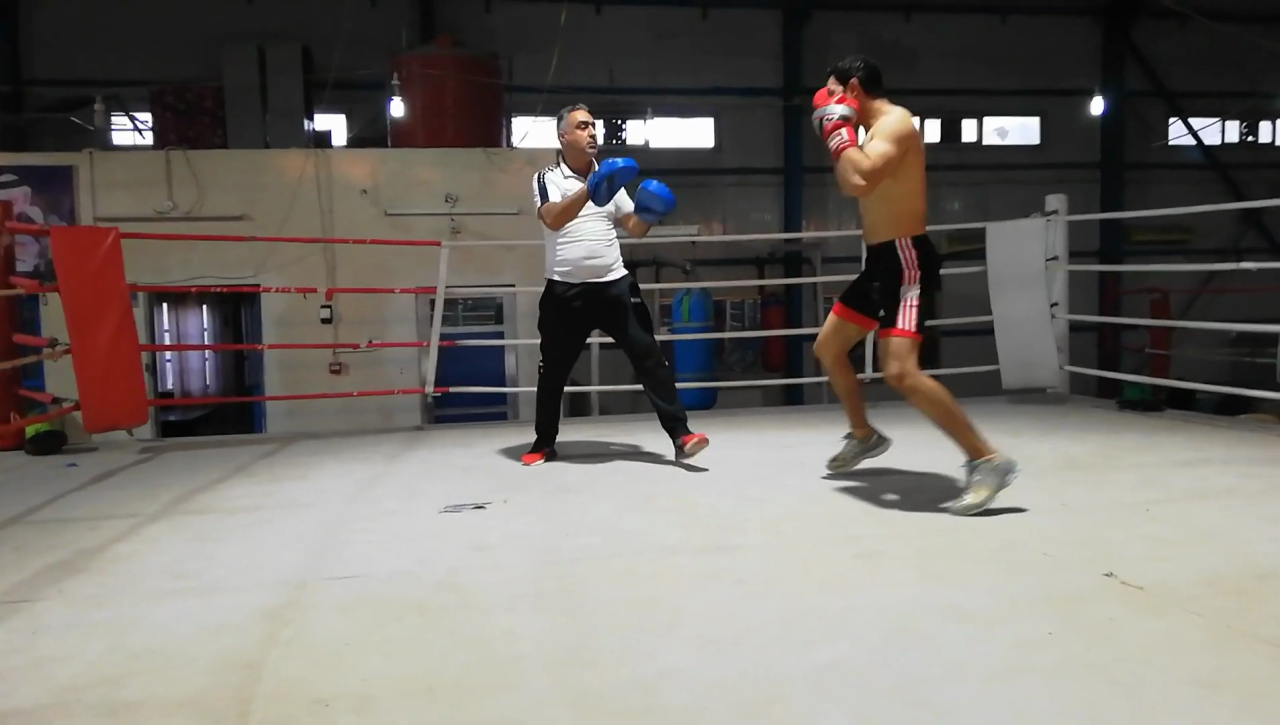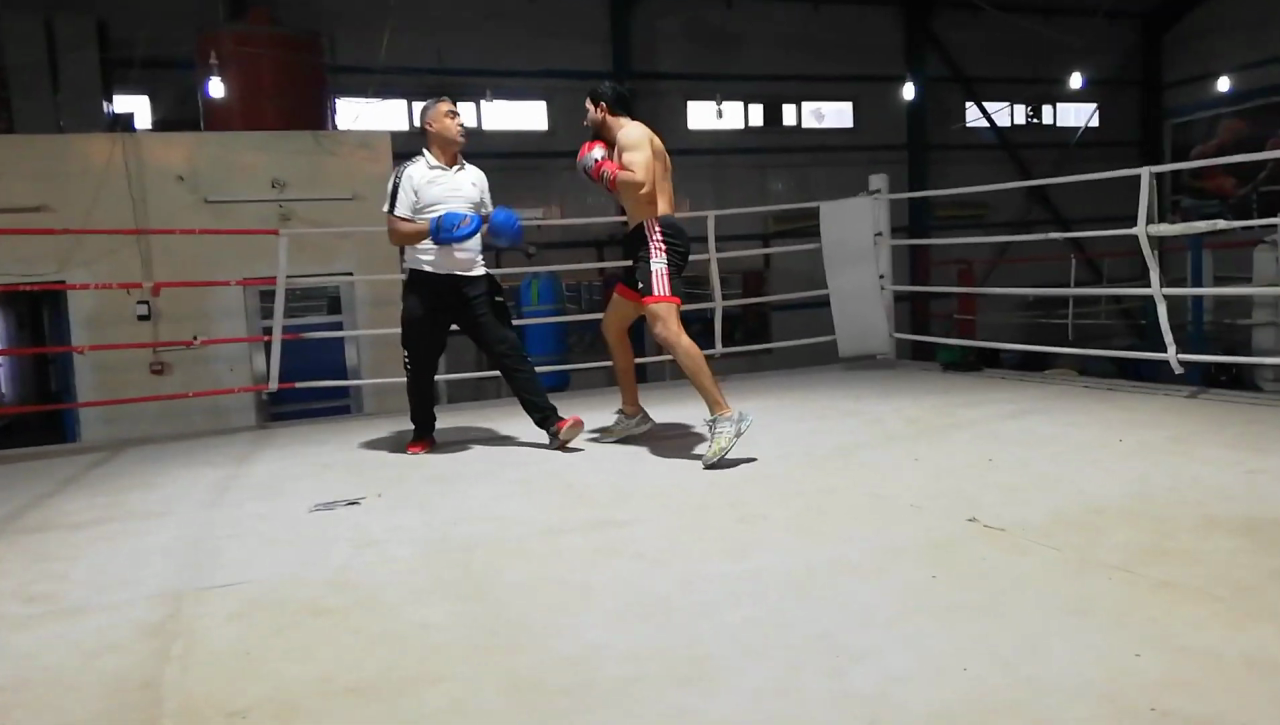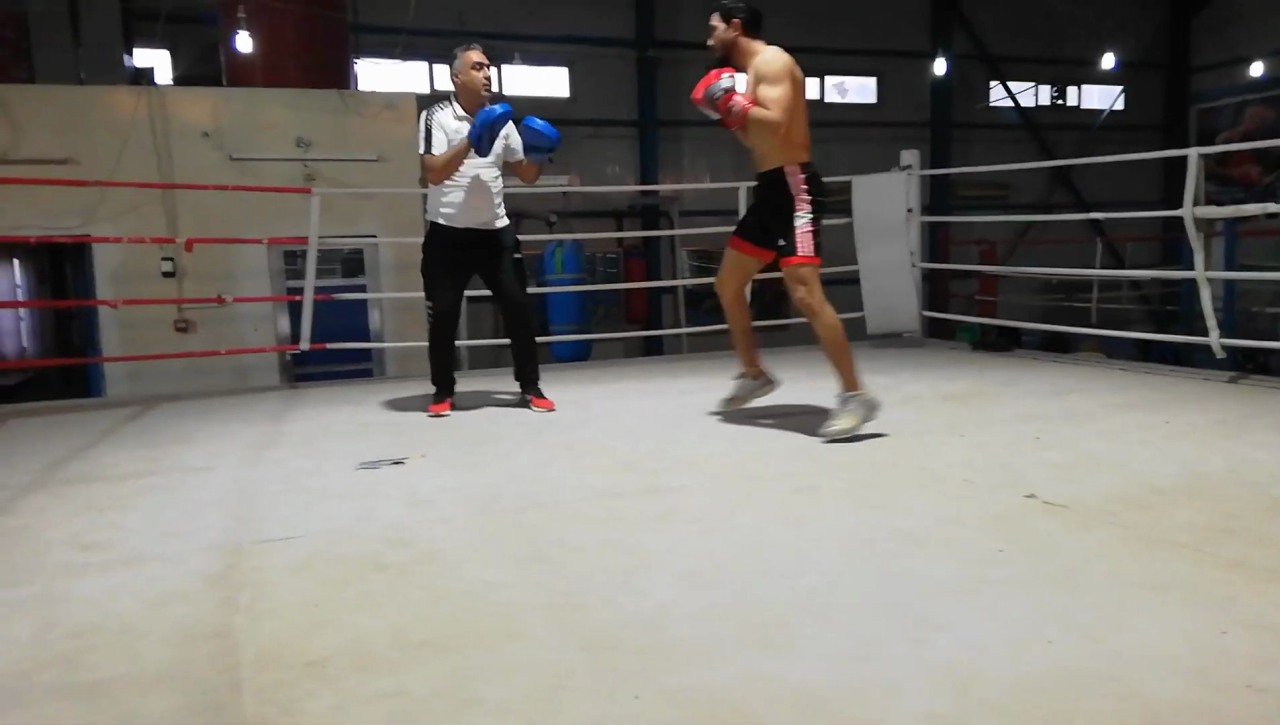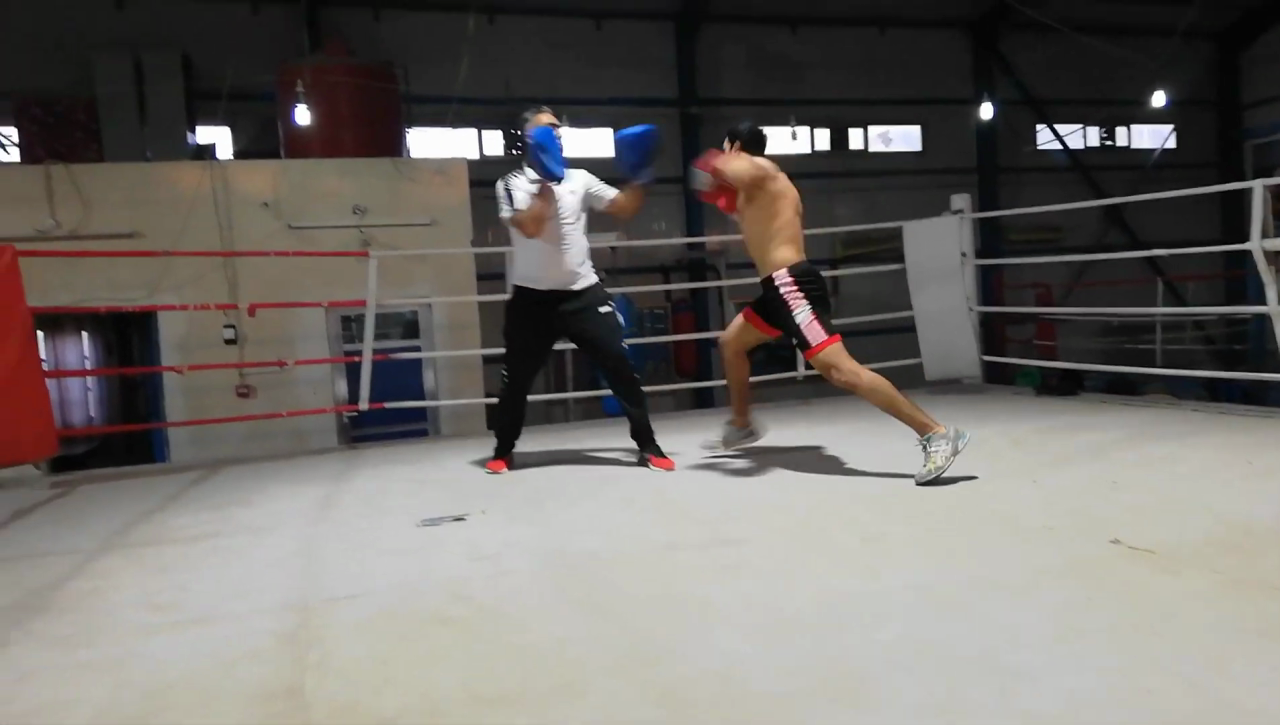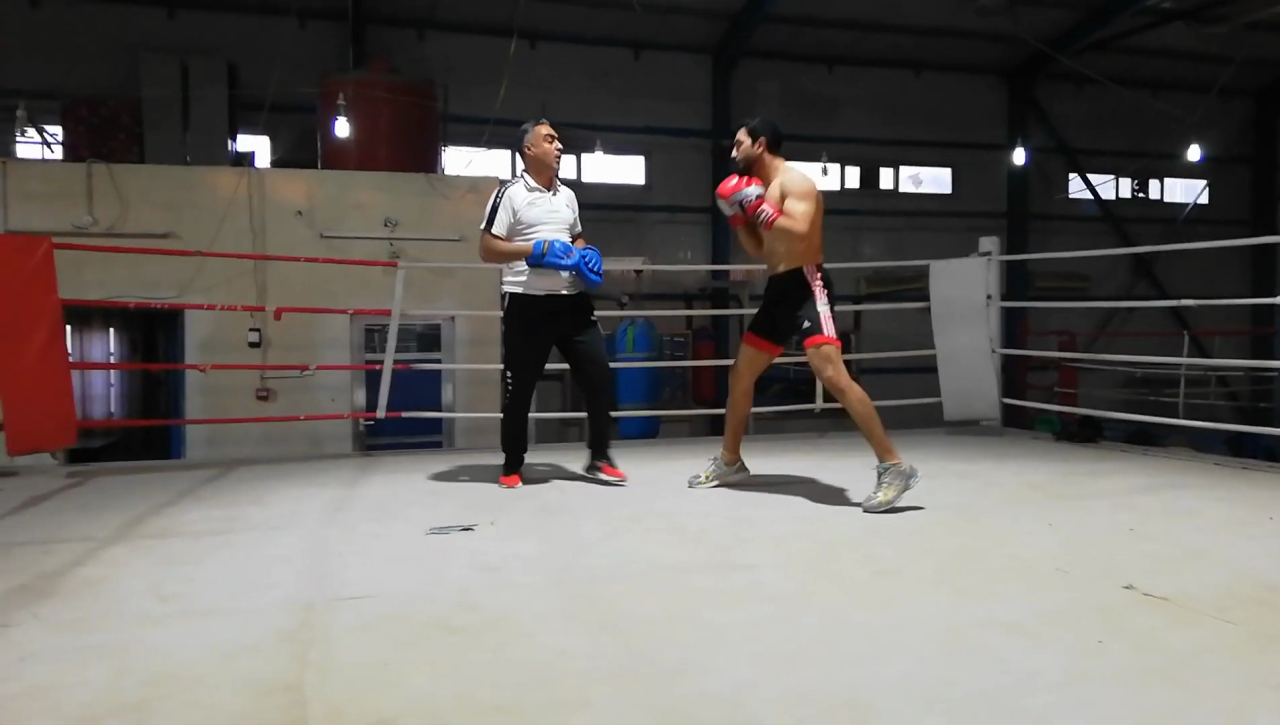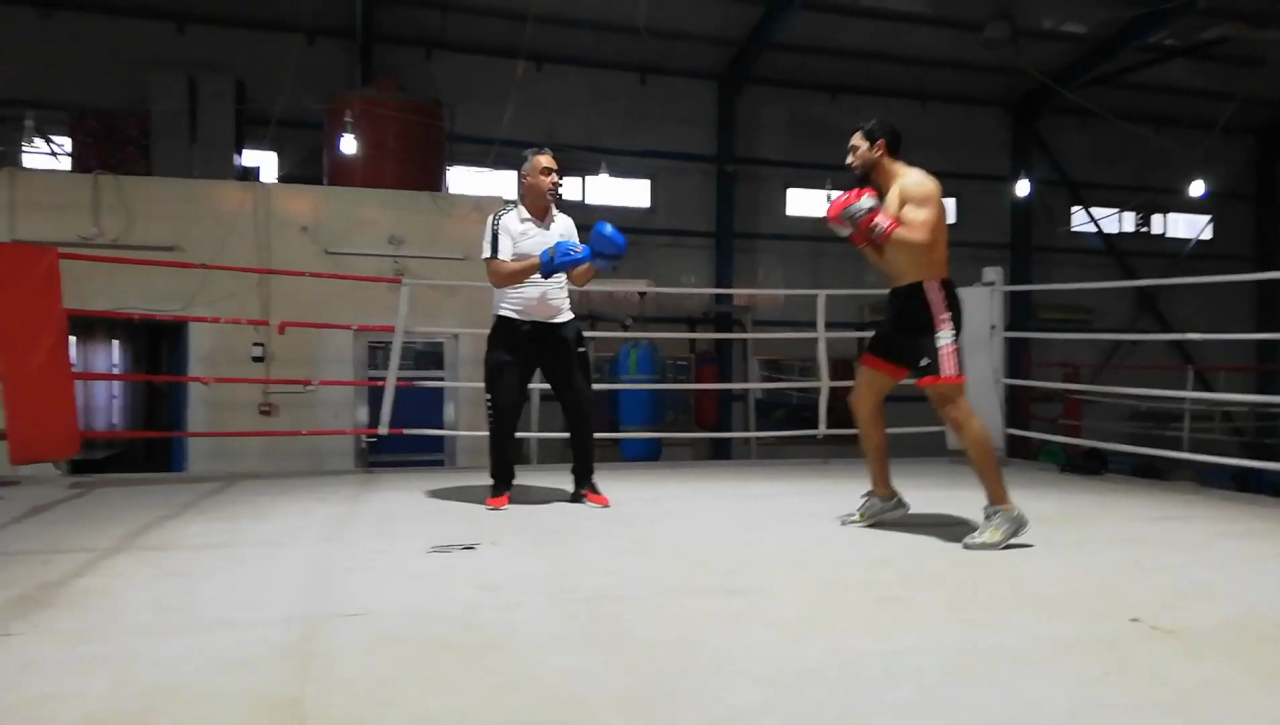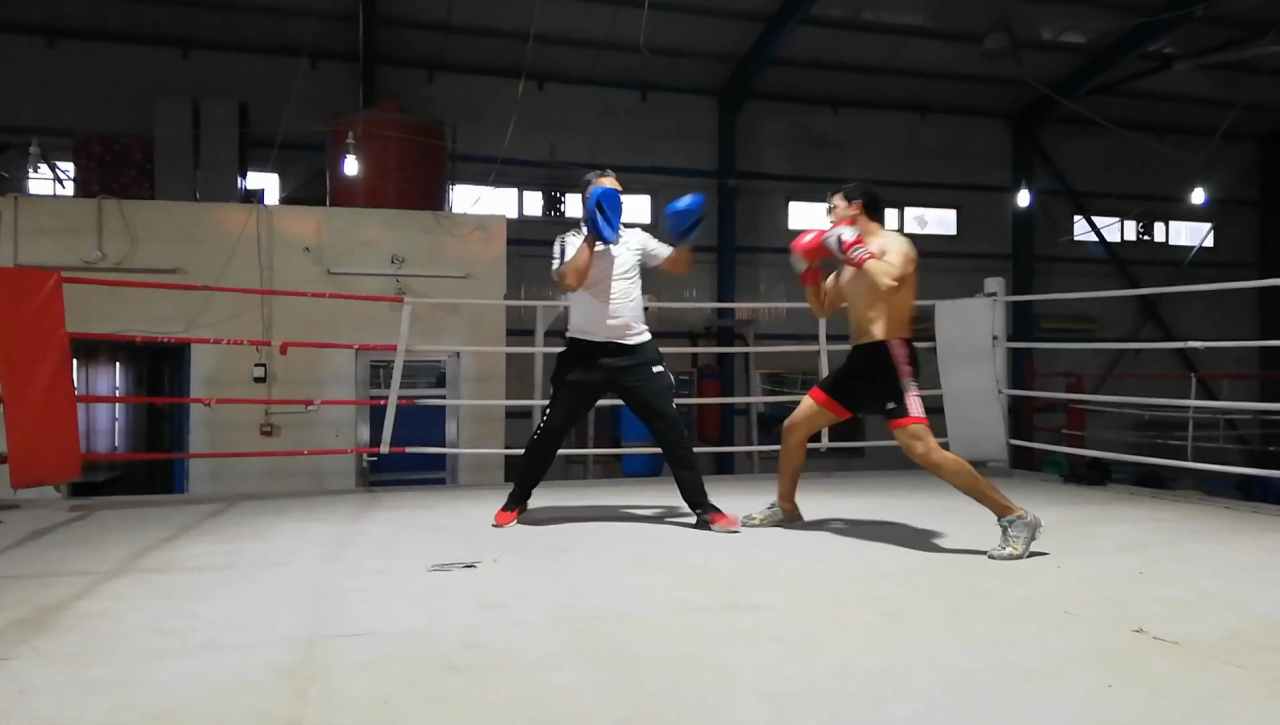
dt=0.7s
person 1, frame 1
left shoulder: (895, 122)
right shoulder: (876, 129)
left elbow: (860, 180)
right elbow: (856, 189)
left wrist: (837, 129)
right wrist: (838, 134)
left hip: (904, 260)
right hip: (880, 261)
left knee: (899, 371)
right knee: (827, 347)
left ankle: (987, 461)
right ankle: (864, 436)
person 1, frame 2
left shoulder: (632, 133)
right shoulder: (629, 139)
left elbow: (640, 186)
left wrist: (602, 167)
right wrist: (601, 172)
left hip: (657, 239)
right hip: (646, 241)
left knee: (666, 329)
right knee: (612, 326)
left ankle: (725, 416)
right ankle: (632, 414)
person 1, frame 3
left shoulder: (772, 61)
right shoulder: (755, 70)
left elbow: (776, 124)
left wrist: (731, 100)
right wrist: (726, 114)
left hip: (793, 186)
right hip: (769, 189)
left knee: (805, 292)
right knee: (727, 285)
left ankle: (855, 396)
right ankle: (753, 375)
person 1, frame 4
left shoulder: (757, 169)
right shoulder: (767, 184)
left elbow: (740, 171)
left wrist: (707, 168)
right wrist: (729, 205)
left hip: (789, 284)
right hip: (779, 285)
left knee: (838, 369)
right knee: (730, 344)
left ankle: (935, 435)
right ankle: (740, 426)
person 1, frame 5
left shoulder: (794, 181)
right shoulder: (764, 188)
left elbow: (799, 234)
left wrist: (756, 207)
right wrist: (738, 214)
left hip: (805, 286)
right hip: (777, 289)
left knee: (832, 373)
right knee: (741, 375)
left ankle: (893, 467)
right ankle: (729, 463)
person 1, frame 6
left shoulder: (917, 183)
right shoulder: (885, 195)
left elbow: (922, 244)
left wrist: (872, 219)
right wrist: (856, 231)
left hip: (929, 302)
right hip: (901, 306)
left knee: (951, 408)
right knee: (862, 401)
left ankle: (1003, 509)
right ankle: (883, 496)
person 1, frame 7
left shoulder: (892, 246)
right shoulder: (848, 266)
left elbow: (887, 283)
right elbow: (822, 309)
left wrist: (852, 248)
right wrist: (808, 270)
left hip: (890, 359)
right hip: (859, 360)
left knee: (922, 450)
right knee: (794, 427)
left ankle: (1015, 519)
right ankle: (785, 507)
person 2, frame 1
left shoulder: (610, 177)
right shoulder: (547, 178)
left elbow: (633, 230)
right elbow: (553, 220)
left wrist: (648, 215)
right wrist: (590, 188)
left hip: (615, 286)
right hip: (566, 291)
left knee: (648, 355)
right knee: (553, 371)
left ankle: (680, 433)
right ankle: (544, 443)
person 2, frame 2
left shoulder: (476, 175)
right shoulder: (410, 173)
left elbow: (487, 223)
right elbow: (396, 232)
left wrist: (500, 231)
right wrist: (433, 228)
left hip: (474, 281)
right hip: (426, 284)
left knee: (508, 350)
right knee: (420, 363)
left ankle: (550, 421)
right ankle: (423, 432)
person 2, frame 3
left shoulder: (501, 119)
right shoulder: (436, 117)
left elbow: (525, 175)
right elbow: (433, 173)
left wrist: (538, 155)
right wrist: (471, 139)
left hip: (495, 233)
right hip: (448, 236)
left knee: (519, 309)
right knee: (442, 317)
left ankle: (530, 387)
right ankle: (443, 392)
person 2, frame 4
left shoulder: (578, 178)
right shoulder: (511, 185)
left elbow: (625, 207)
right elbow: (530, 228)
right wrist: (546, 177)
left hip: (582, 294)
right hip: (532, 300)
left knee: (619, 365)
right knee: (516, 379)
left ankle: (647, 446)
right ankle: (503, 450)
person 2, frame 5
left shoulder: (567, 195)
right shoulder: (509, 193)
right elbow: (487, 248)
left wrist: (587, 254)
right wrist: (536, 251)
left hip: (571, 301)
right hip: (526, 304)
left knee: (598, 373)
right knee: (519, 387)
left ankle: (599, 457)
right ankle: (512, 465)
person 2, frame 6
left shoulder: (565, 224)
right shoulder: (503, 220)
left elbow: (579, 278)
right elbow: (499, 276)
left wrist: (598, 262)
right wrist: (545, 259)
left hip: (560, 329)
right hip: (513, 330)
left knee: (581, 403)
right knee: (505, 410)
left ankle: (584, 484)
right ankle: (502, 485)
person 2, frame 7
left shoulder: (634, 238)
right shoulder: (569, 241)
left elbow: (677, 266)
right elbow: (571, 281)
left wrist: (686, 240)
right wrist: (592, 237)
left hip: (634, 350)
right hip: (585, 352)
left knee: (668, 421)
right knee: (552, 428)
left ankle: (703, 508)
right ankle: (516, 501)
